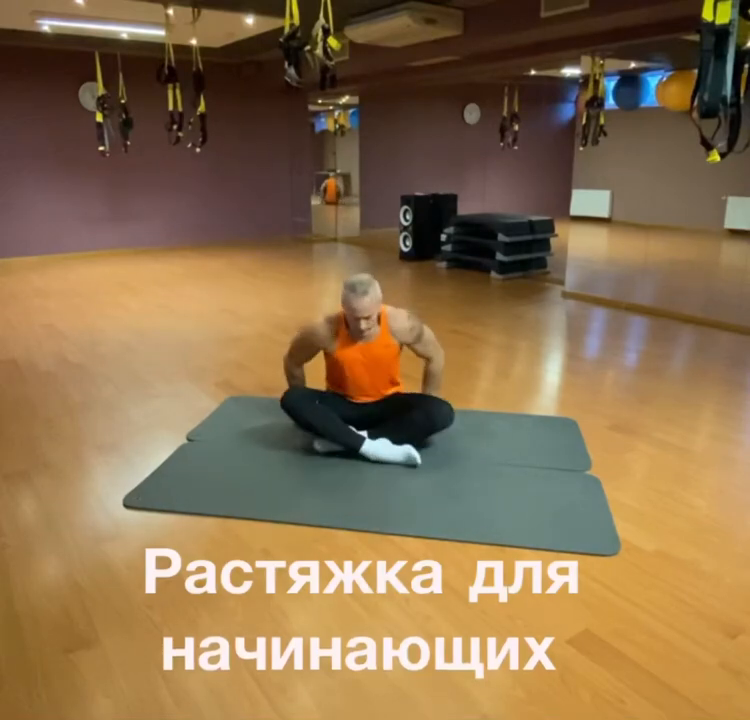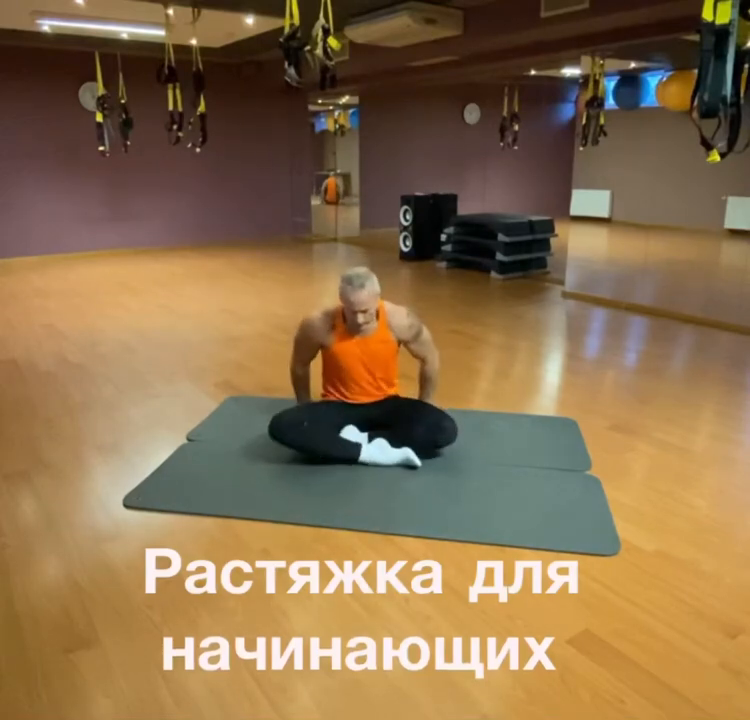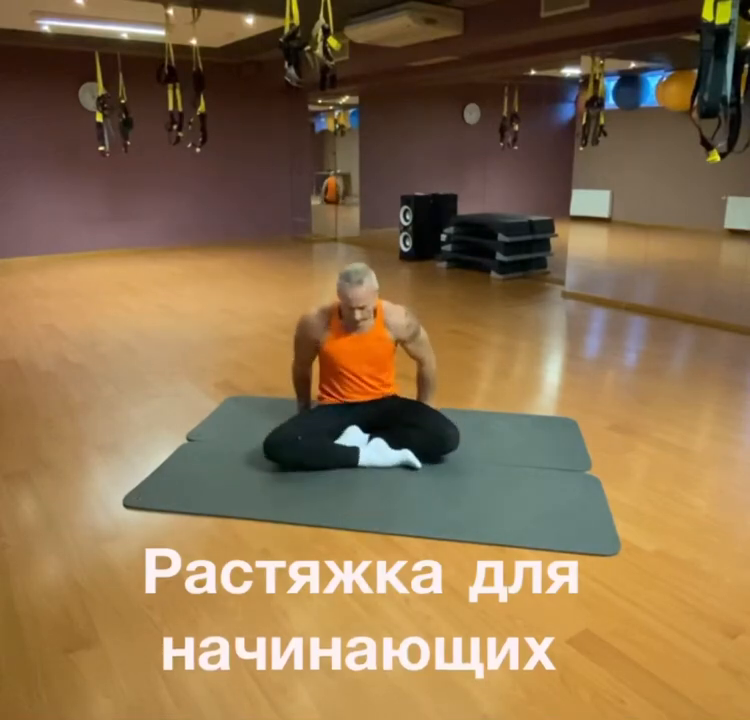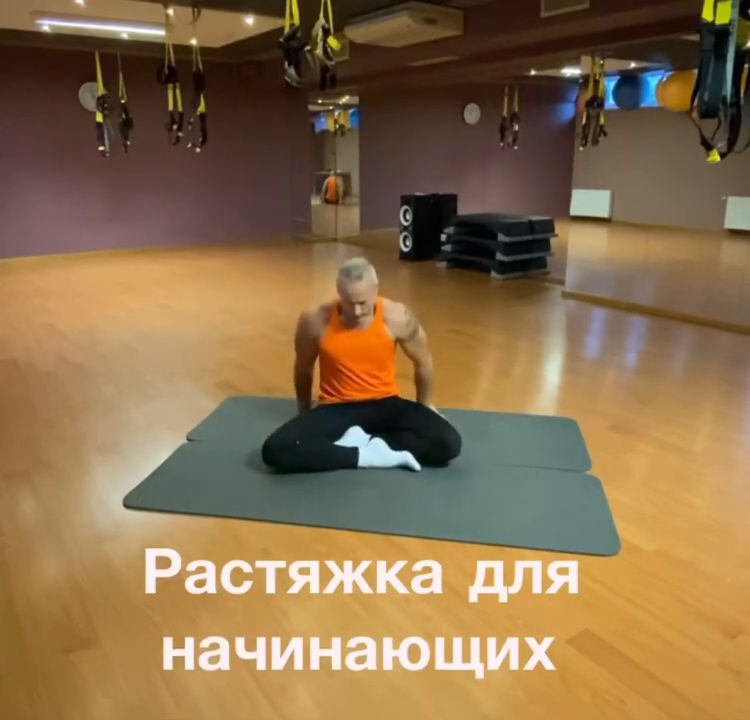
dt=0.2s
person 1, frame 1
left shoulder: (401, 324)
right shoulder: (322, 331)
left elbow: (435, 357)
right elbow: (292, 363)
left wrist: (424, 406)
right wrist: (307, 409)
left hip: (388, 404)
right hip: (342, 405)
left knee: (442, 413)
right knee: (291, 400)
left ankle: (348, 439)
right ankle: (371, 447)
person 1, frame 2
left shoulder: (400, 321)
right shoulder: (318, 326)
left elbow: (430, 359)
right elbow: (300, 366)
left wrist: (424, 407)
right wrist: (305, 409)
left hip: (386, 405)
right hip: (339, 407)
left knee: (445, 431)
right knee: (280, 426)
left ankle: (352, 440)
right ankle: (369, 452)
person 1, frame 3
left shoulder: (398, 320)
right shoulder: (314, 324)
left elbow: (426, 361)
right elbow: (302, 368)
left wrist: (425, 406)
right wrist: (304, 411)
left hip: (384, 404)
right hip: (336, 408)
left knee: (447, 437)
right knee: (276, 446)
left ankle: (359, 440)
right ankle: (367, 455)
person 1, frame 4
left shoulder: (398, 318)
right shoulder: (314, 321)
left elbow: (423, 362)
right elbow: (303, 368)
left wrist: (425, 405)
right wrist: (304, 412)
left hip: (385, 404)
right hip: (337, 408)
left knee: (449, 444)
right knee: (275, 451)
left ankle: (359, 441)
right ankle: (368, 456)
